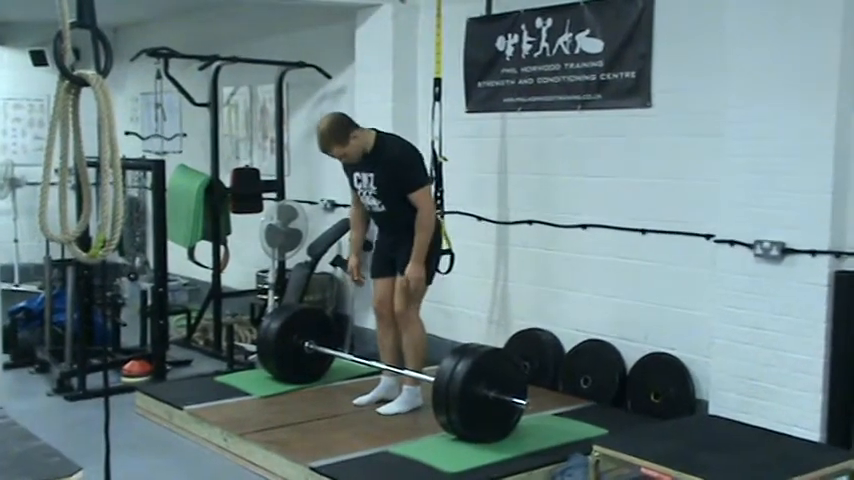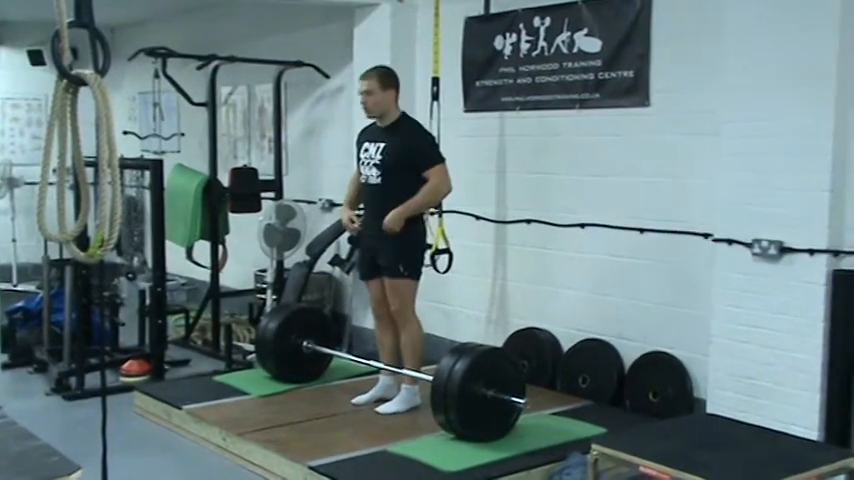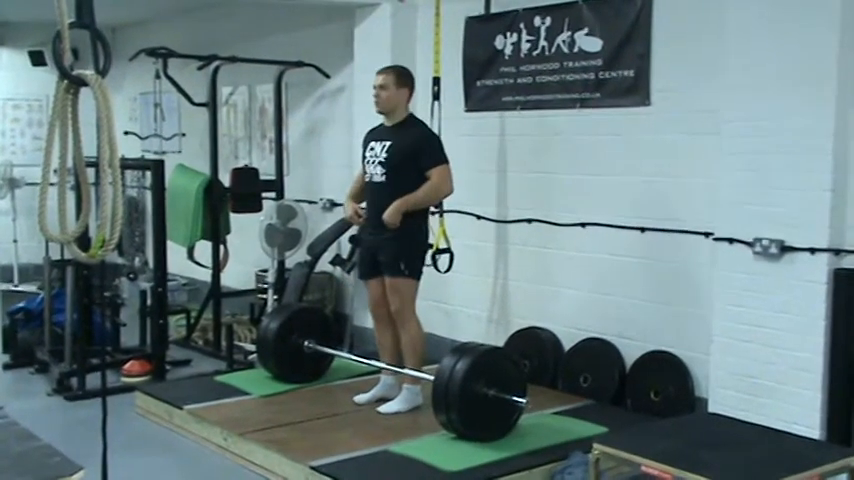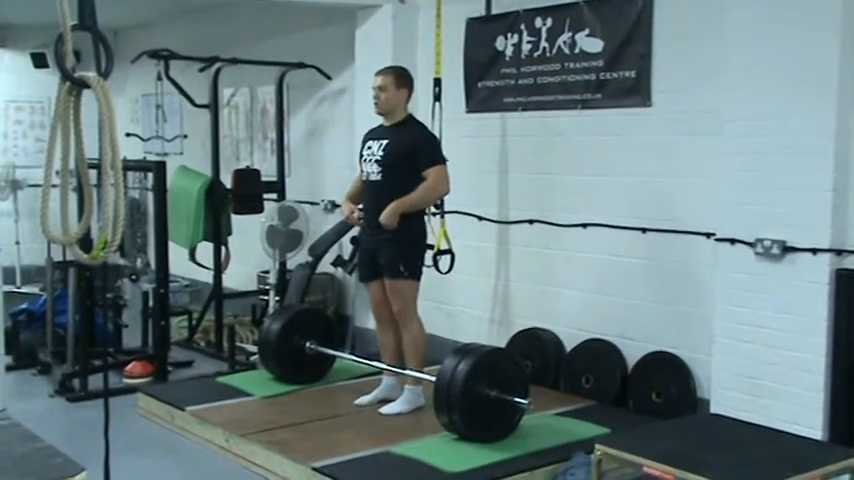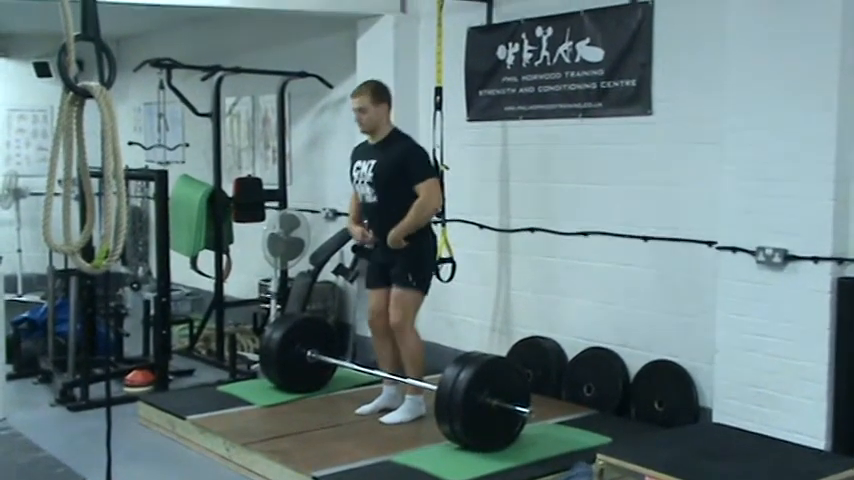
dt=0.4s
person 1, frame 1
left shoulder: (400, 155)
right shoulder: (351, 160)
left elbow: (426, 209)
right elbow: (359, 206)
left wrist: (417, 261)
right wrist: (354, 252)
left hip: (419, 239)
right hip: (387, 238)
left knee: (404, 310)
right knee: (383, 310)
left ankle: (412, 390)
right ankle: (389, 383)
person 1, frame 2
left shoulder: (414, 136)
right shoulder: (366, 135)
left elbow: (441, 184)
left wrist: (401, 214)
right wrist: (348, 207)
left hip: (402, 235)
right hip: (371, 235)
left knee: (402, 312)
right knee: (381, 312)
left ankle: (410, 389)
right ankle: (387, 382)
person 1, frame 3
left shoulder: (420, 136)
right shoulder: (372, 135)
left elbow: (443, 185)
left wrist: (401, 205)
right wrist: (351, 200)
left hip: (404, 236)
right hip: (371, 234)
left knee: (401, 312)
right knee: (379, 312)
left ankle: (411, 389)
right ankle: (388, 382)
person 1, frame 4
left shoulder: (418, 136)
right shoulder: (371, 136)
left elbow: (439, 185)
left wrist: (397, 207)
right wrist: (349, 201)
left hip: (402, 236)
right hip: (371, 235)
left knee: (404, 314)
right knee: (381, 314)
left ankle: (414, 390)
right ankle: (390, 382)
person 1, frame 5
left shoulder: (407, 151)
right shoulder: (359, 153)
left elbow: (432, 200)
right elbow: (360, 193)
left wrist: (399, 233)
right wrist: (355, 223)
left hip: (413, 249)
right hip: (382, 250)
left knee: (399, 323)
right knee: (376, 322)
left ankle: (415, 399)
right ankle: (391, 392)
